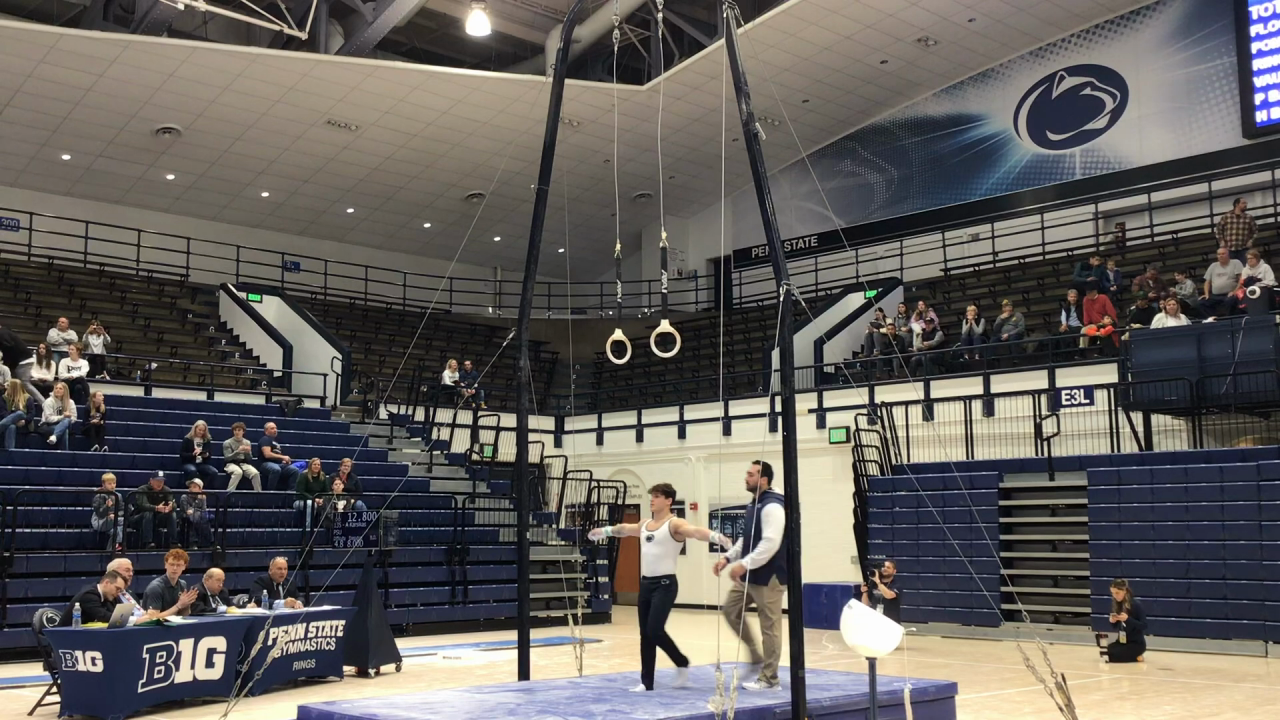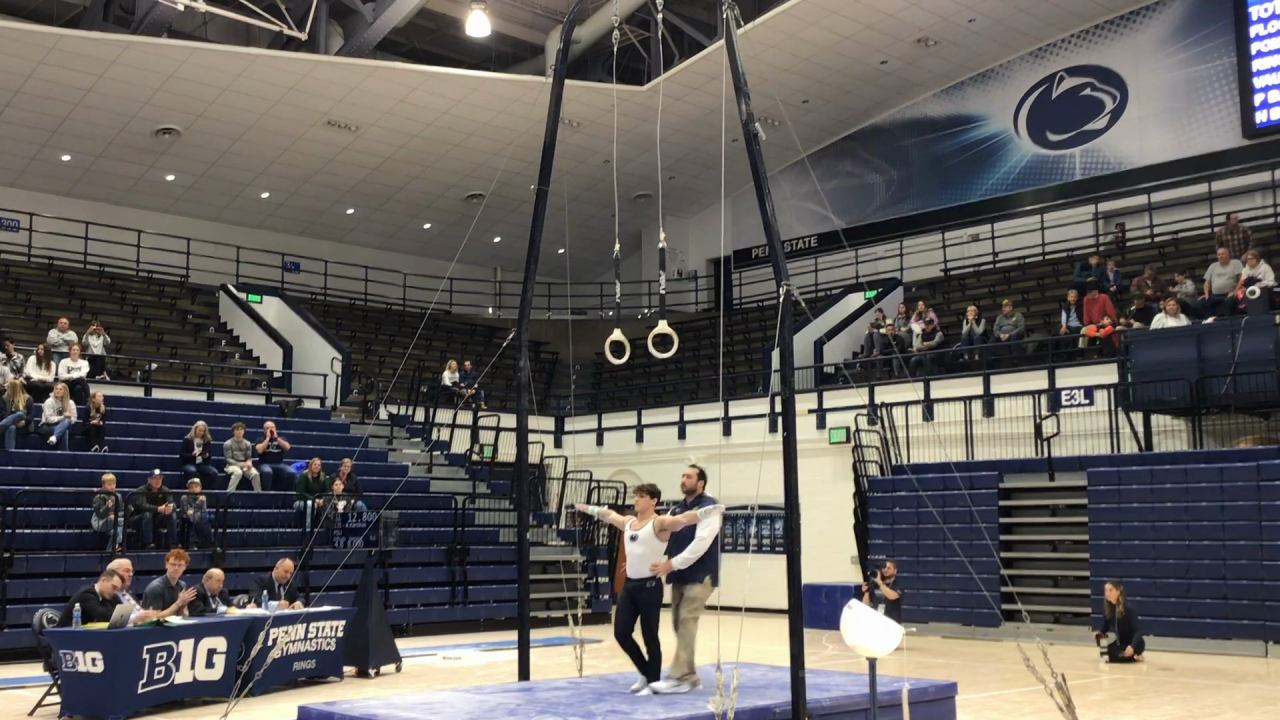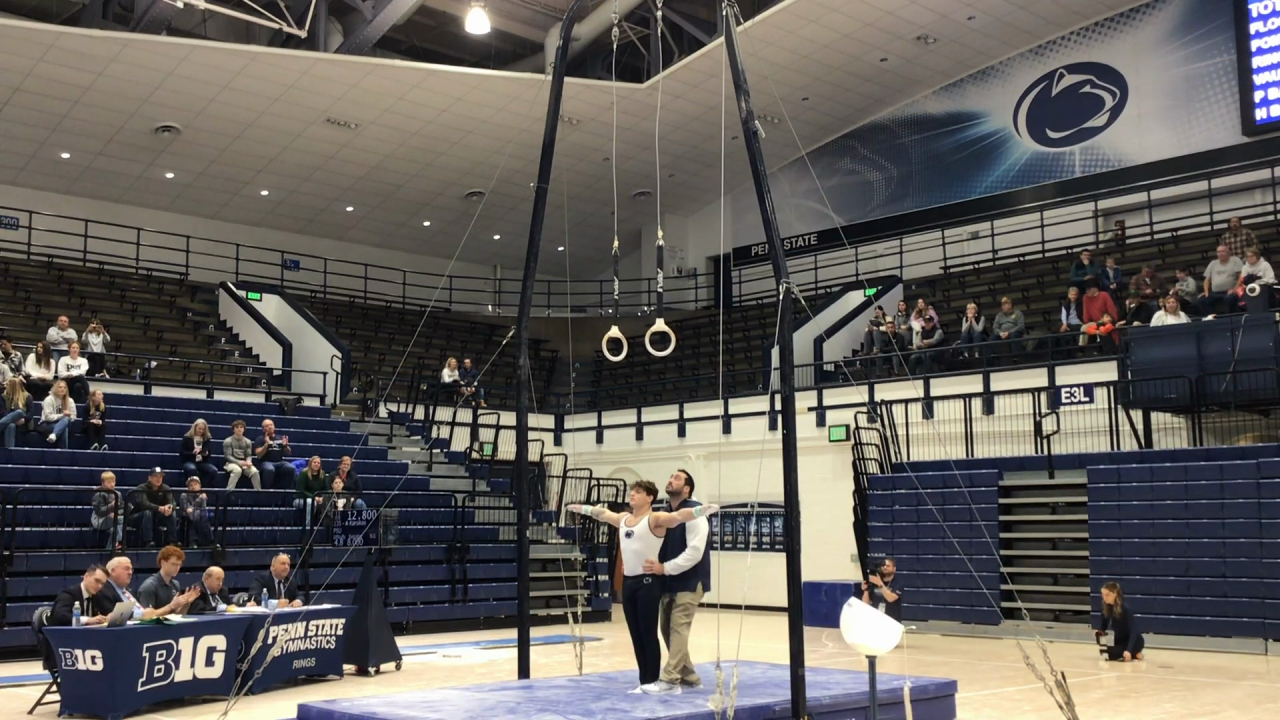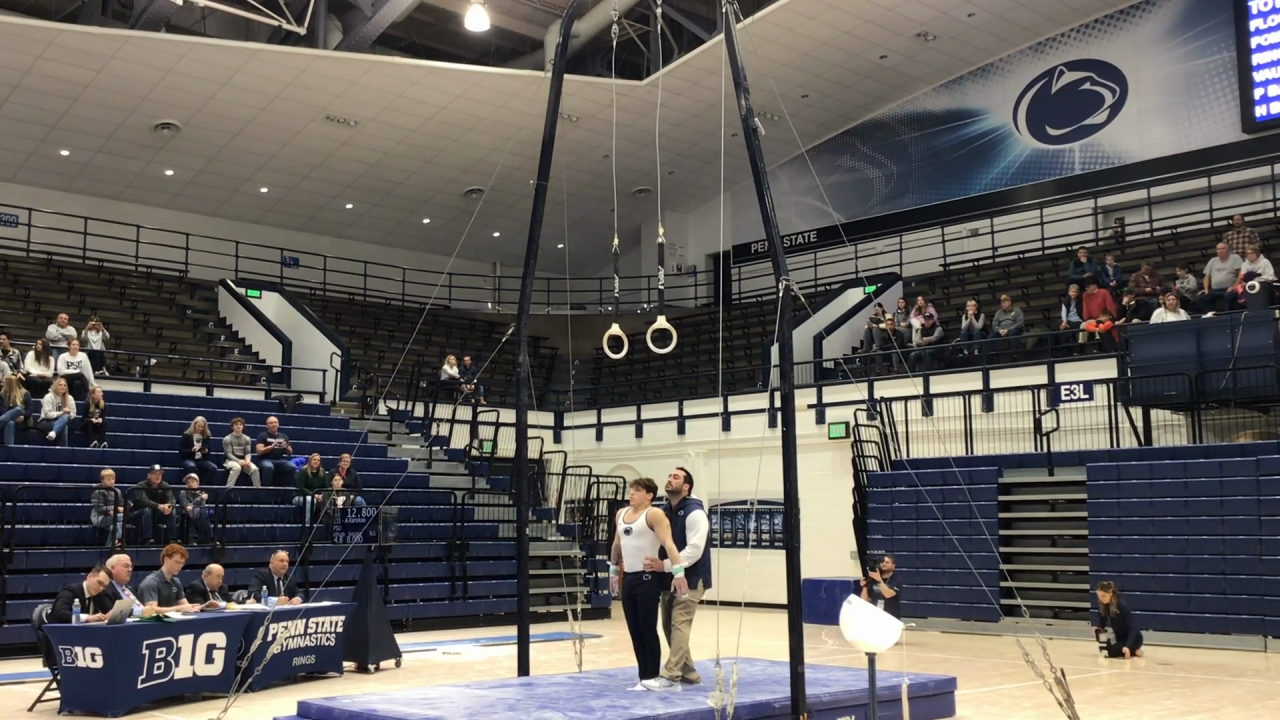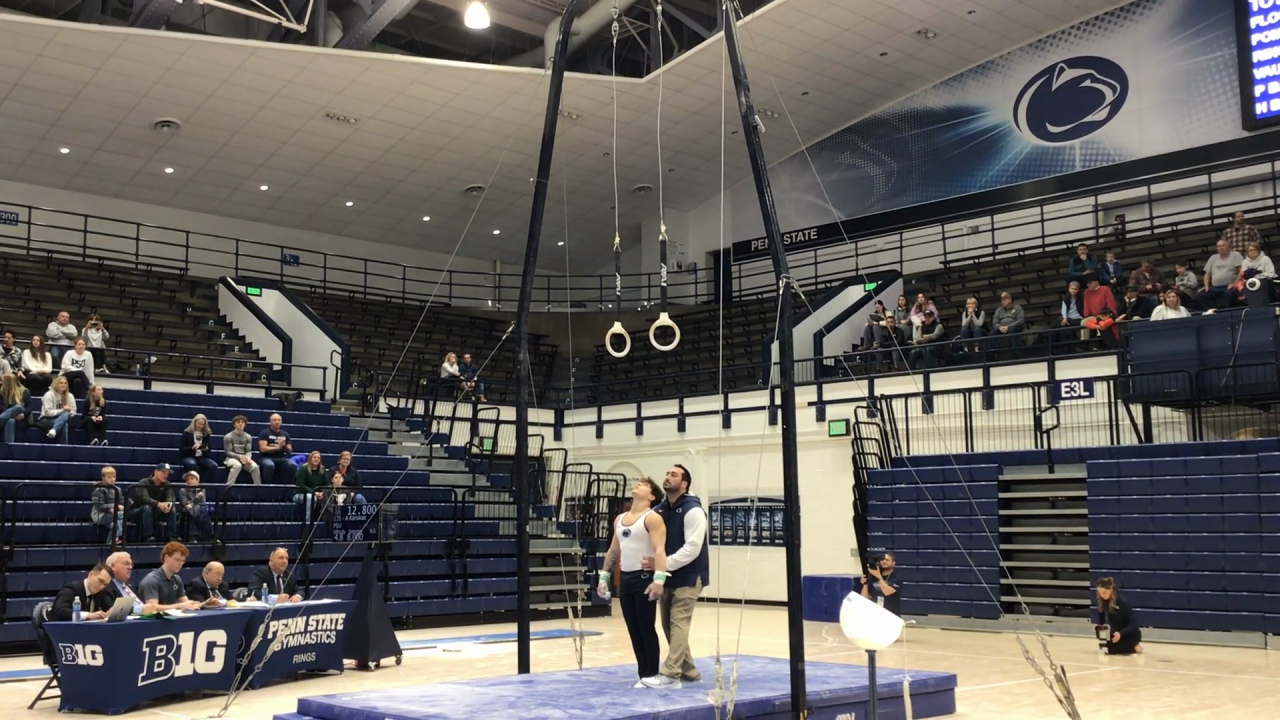
dt=0.7s
person 1, frame 1
left shoulder: (772, 506)
right shoulder: (752, 505)
left elbow: (770, 544)
left wrist: (744, 565)
right wrist: (728, 558)
left hip: (769, 576)
right hip: (751, 575)
left knee: (770, 625)
right knee: (730, 610)
left ankle: (768, 677)
right ankle: (757, 656)
person 1, frame 2
left shoulder: (708, 509)
right shoulder: (676, 510)
left elbow: (700, 544)
left wrist: (672, 564)
left hip: (700, 576)
right hip: (680, 577)
left knee: (687, 619)
right knee: (680, 624)
left ankle: (679, 677)
right ankle: (688, 677)
person 1, frame 3
left shoulder: (694, 515)
left elbow: (694, 553)
left wrist: (664, 568)
left hip: (689, 582)
right hip: (669, 582)
left knee: (678, 628)
right knee: (668, 629)
left ankle: (669, 680)
right ankle: (688, 676)
person 1, frame 4
left shoulder: (694, 513)
right shoulder: (663, 512)
left elbow: (694, 550)
left wrist: (665, 565)
right wrist: (647, 560)
left hip: (689, 580)
left knee: (679, 626)
right knee: (670, 627)
left ankle: (670, 676)
right ankle: (688, 673)
person 1, frame 5
left shoulder: (692, 510)
right shoulder: (660, 509)
left elbow: (692, 548)
left wrist: (663, 563)
right wrist: (641, 559)
left hip: (688, 577)
right hip: (667, 578)
left knee: (678, 624)
right knee: (669, 626)
left ankle: (670, 674)
right ankle: (688, 670)
person 2, frame 1
left shoulder: (674, 524)
right shoulder: (644, 525)
left elbow: (696, 531)
right elbow: (623, 529)
left wrist: (717, 537)
right wrist: (604, 531)
left hip: (665, 583)
right hip: (646, 583)
left knee: (654, 630)
right knee: (645, 633)
left ankle: (681, 663)
right ankle: (647, 681)
person 2, frame 2
left shoulder: (660, 523)
right shoulder: (627, 522)
left elbow: (683, 519)
right elbow: (608, 514)
left wrist: (706, 511)
right wrist: (589, 509)
left hip: (649, 585)
right hip: (629, 585)
left knee: (650, 636)
right knee: (621, 633)
left ankle: (653, 683)
right ankle: (645, 673)
person 2, frame 3
left shoulder: (655, 519)
right shoulder: (623, 518)
left elbow: (678, 515)
right elbow: (603, 513)
left wrist: (701, 510)
right wrist: (583, 509)
left hip: (648, 582)
right hip: (628, 582)
left knee: (648, 634)
right knee: (636, 635)
left ankle: (652, 681)
right ankle: (644, 682)
person 2, frame 4
left shoulder: (654, 515)
right shoulder: (621, 514)
left elbow: (668, 544)
left wrist: (678, 573)
right wrist: (614, 571)
left hip: (647, 578)
right hip: (628, 578)
left knee: (648, 630)
right knee: (634, 631)
left ankle: (652, 677)
right ankle: (644, 678)
person 2, frame 5
left shoulder: (652, 518)
right shoulder: (620, 519)
left elbow: (659, 550)
right elbow: (613, 552)
left wrist: (658, 580)
right wrist: (603, 578)
left hip: (645, 577)
right hip: (626, 578)
left knee: (646, 628)
right knee: (634, 630)
left ankle: (652, 676)
right ankle: (644, 676)
